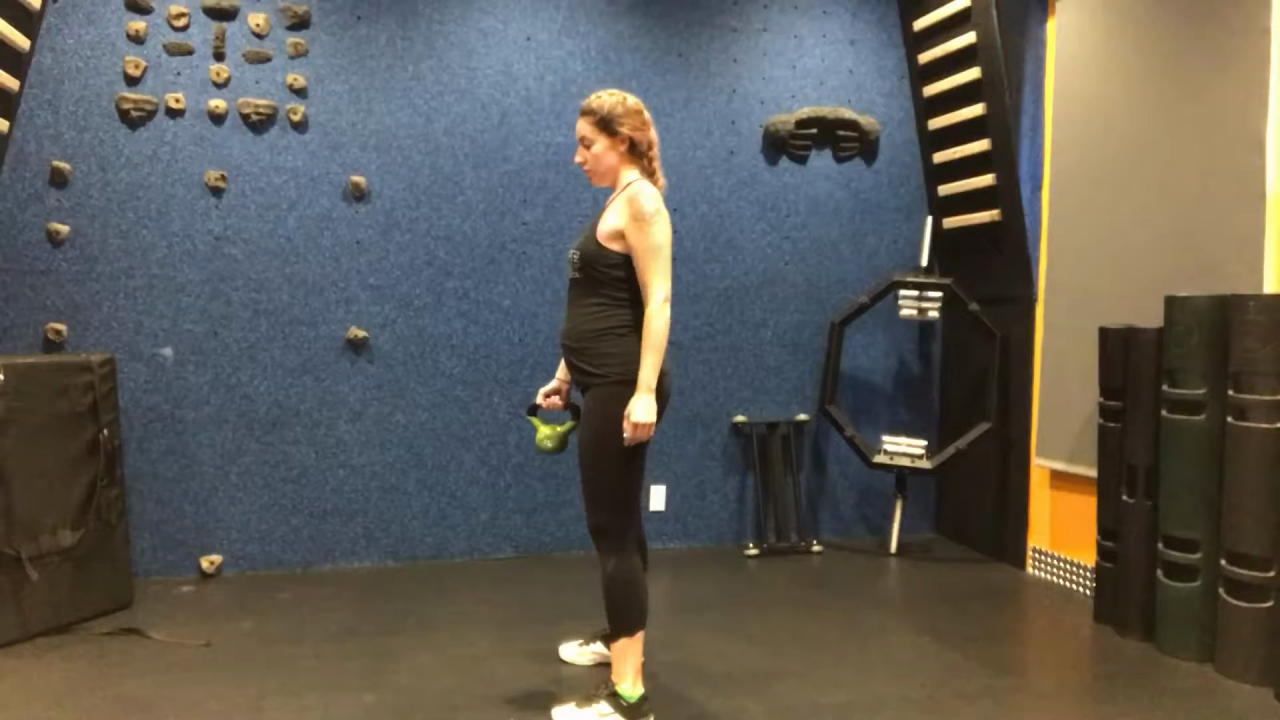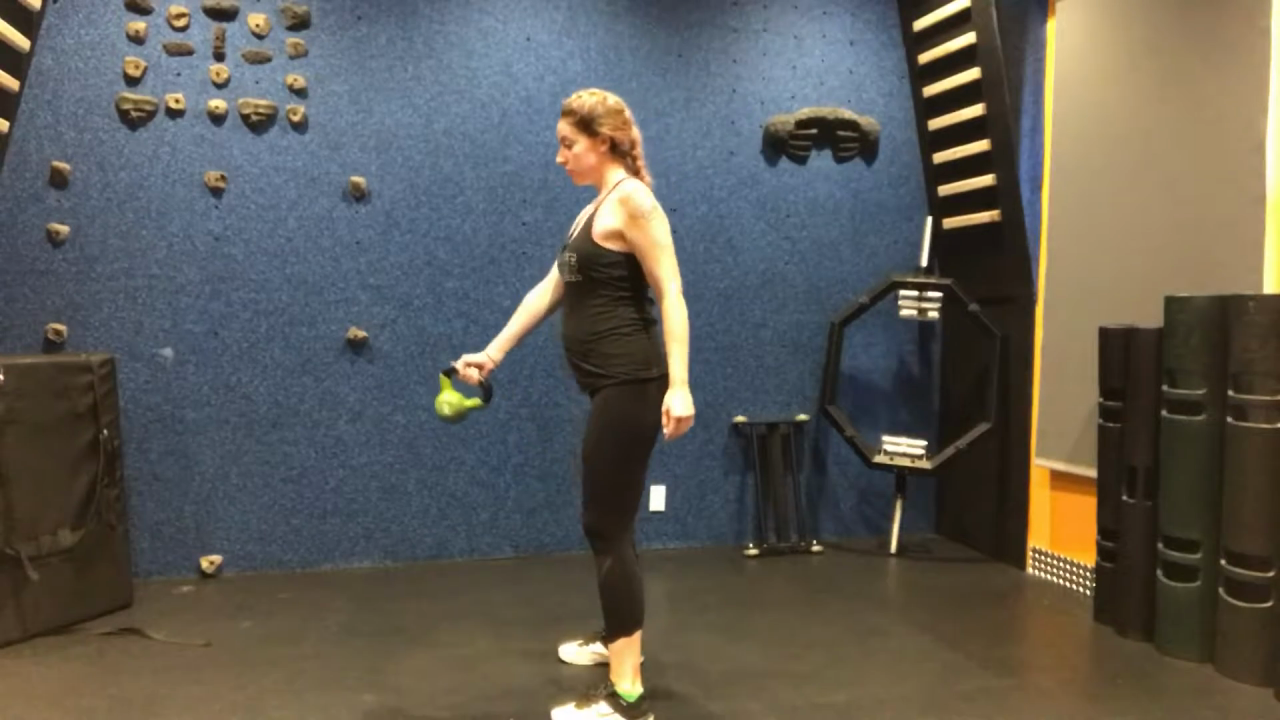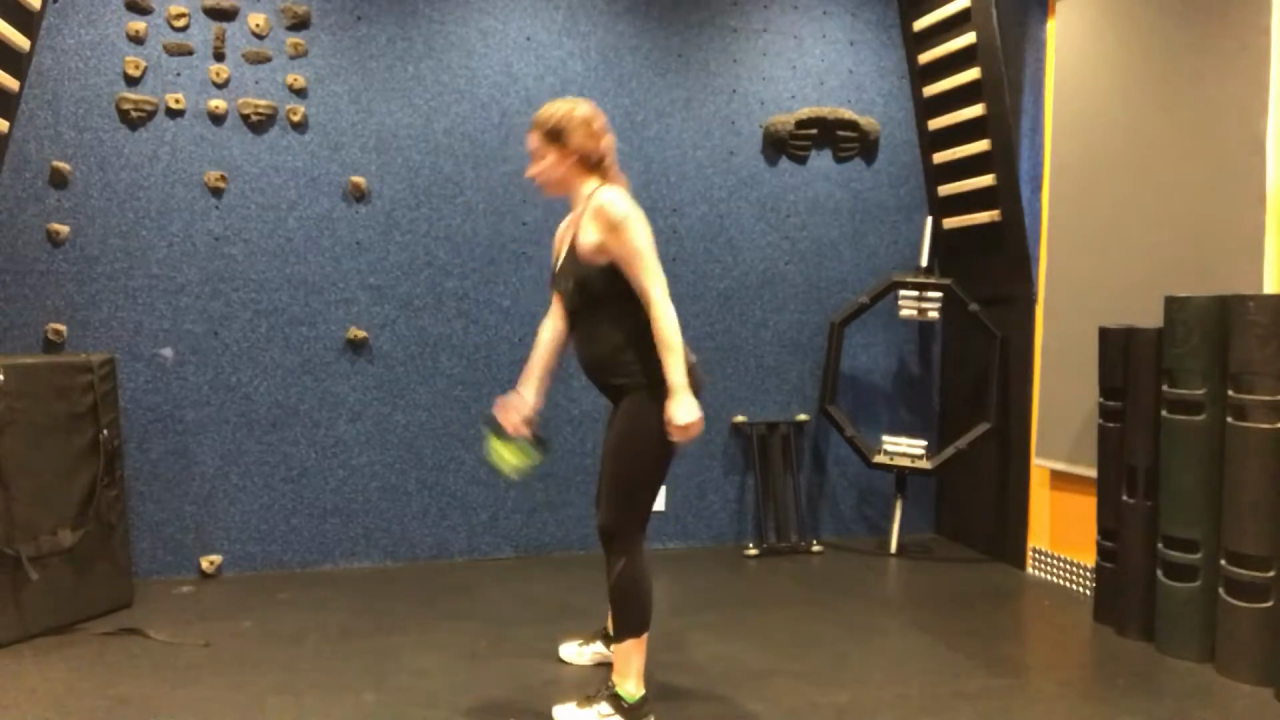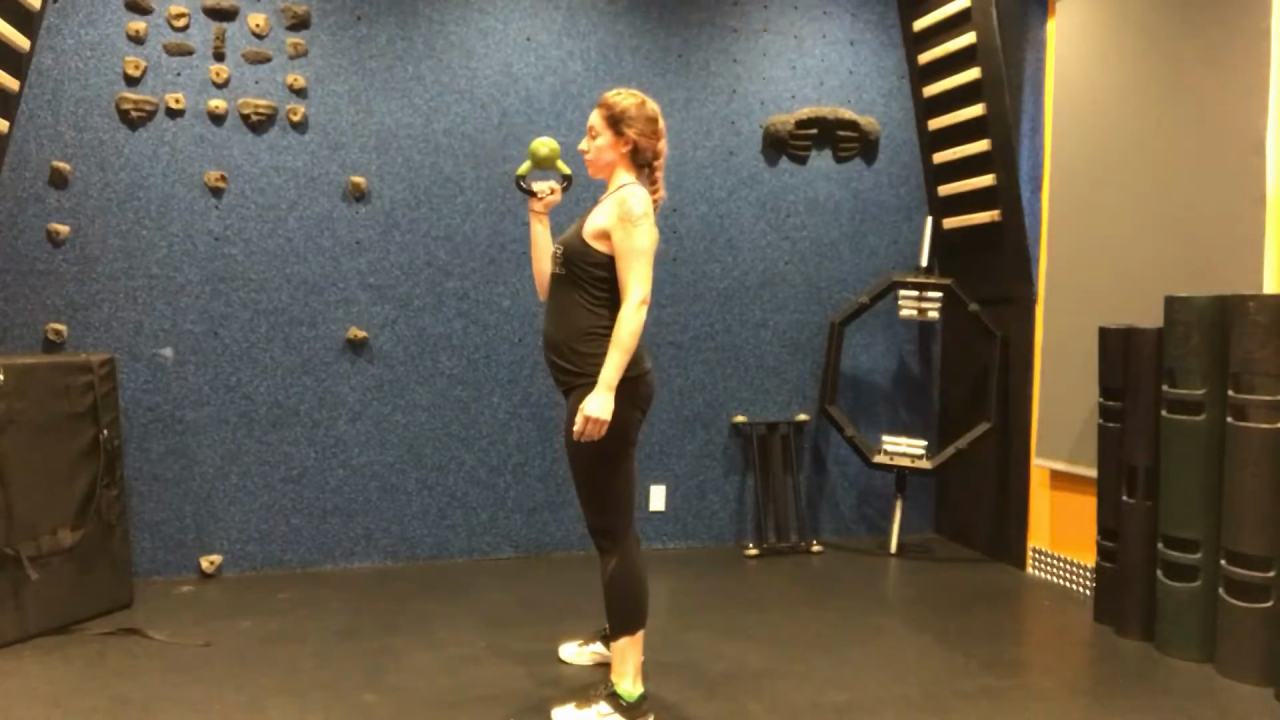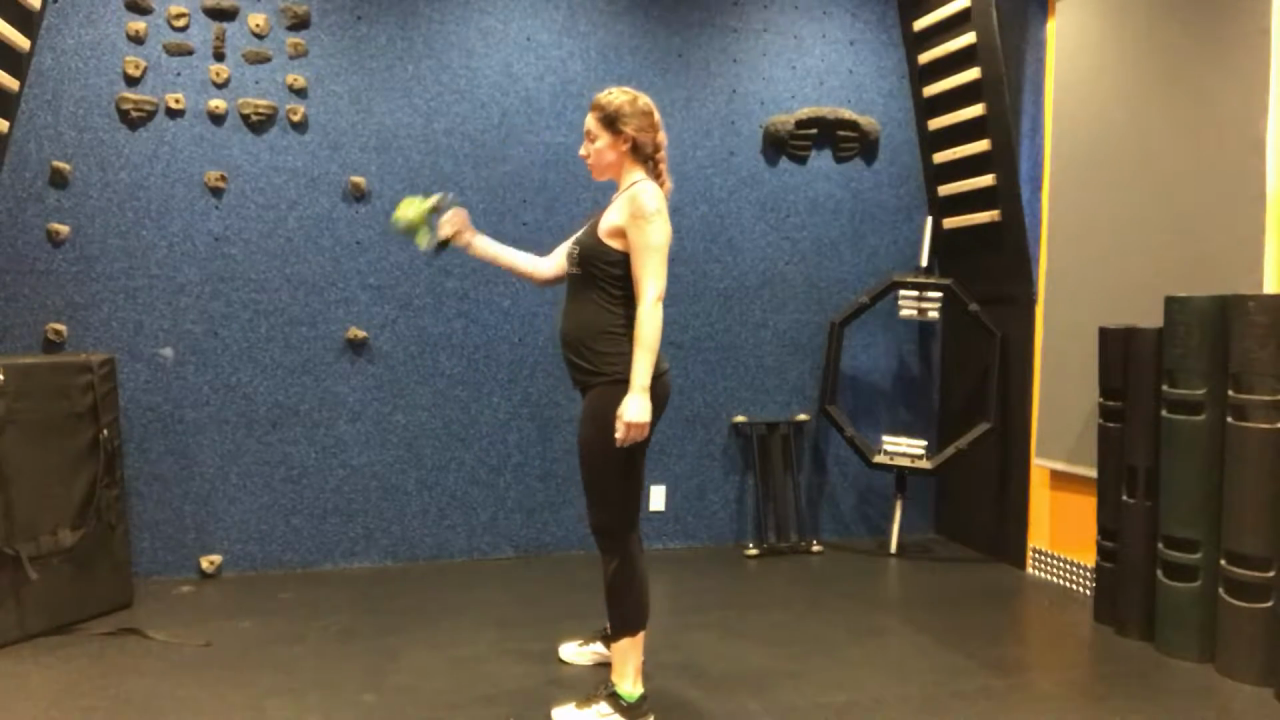
dt=1s
person 1, frame 1
left shoulder: (642, 201)
right shoulder: (616, 202)
left elbow: (657, 302)
left wrist: (647, 393)
right wrist: (564, 376)
left hip: (623, 387)
right hip: (600, 383)
left knee: (614, 529)
right knee: (613, 521)
right ankle: (618, 637)
person 1, frame 2
left shoulder: (632, 200)
right shoulder: (594, 208)
left elbow: (670, 296)
right elbow: (550, 288)
left wrist: (678, 384)
right wrist: (492, 354)
left hip: (633, 388)
right hip: (612, 387)
left knee: (606, 527)
right knee: (604, 517)
right ankle: (617, 635)
person 1, frame 3
left shoulder: (609, 210)
right shoulder: (569, 227)
left elbow: (658, 300)
right elbow: (561, 314)
left wrist: (682, 392)
right wrist: (528, 393)
left hip: (653, 391)
right hip: (632, 391)
left knee: (621, 527)
right knee: (615, 517)
right ankle: (619, 637)
person 1, frame 4
left shoulder: (630, 202)
right shoulder: (606, 203)
left elbow: (636, 302)
right elbow: (549, 288)
left wrist: (605, 389)
right wrist: (539, 216)
left hip: (608, 386)
right hip: (589, 382)
left knee: (612, 529)
right knee: (608, 524)
right ankle: (618, 636)
person 1, frame 5
left shoulder: (645, 201)
right shoulder: (613, 211)
left elbow: (651, 302)
right elbow: (547, 269)
left wrist: (639, 392)
right wrist: (472, 241)
left hip: (622, 388)
right hip: (603, 386)
left knee: (614, 527)
right knee: (611, 523)
right ankle: (623, 635)
